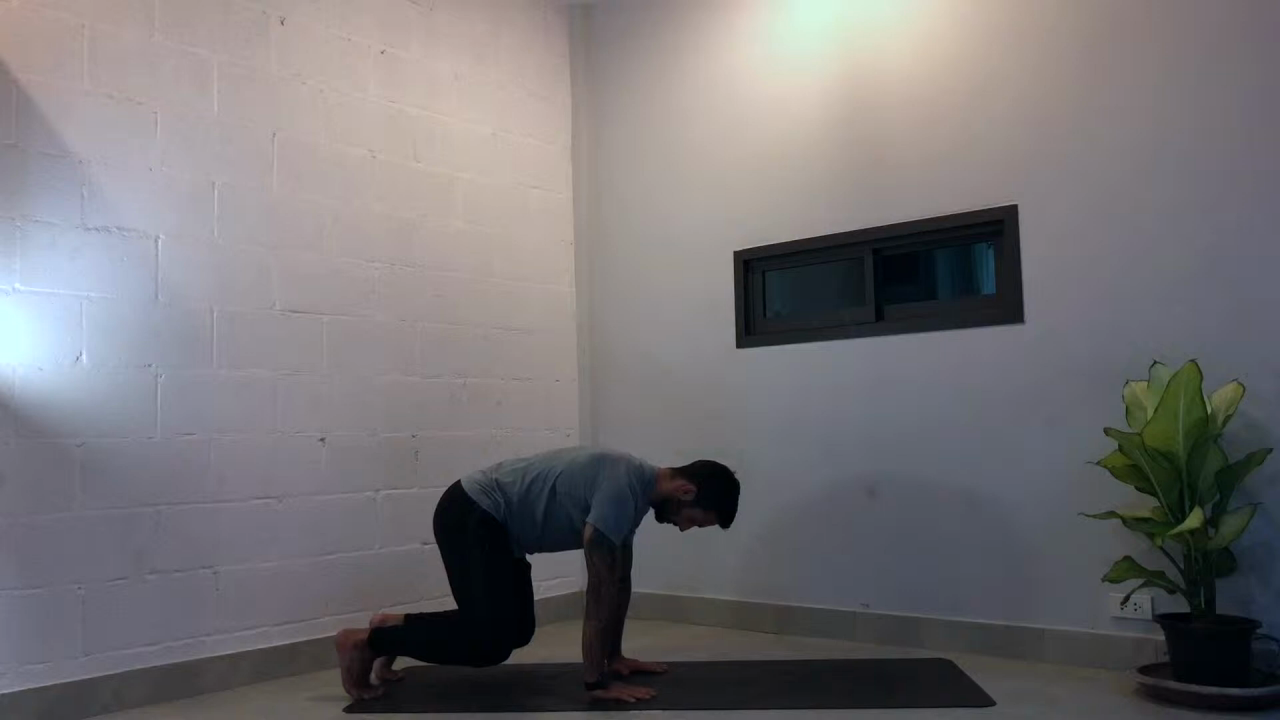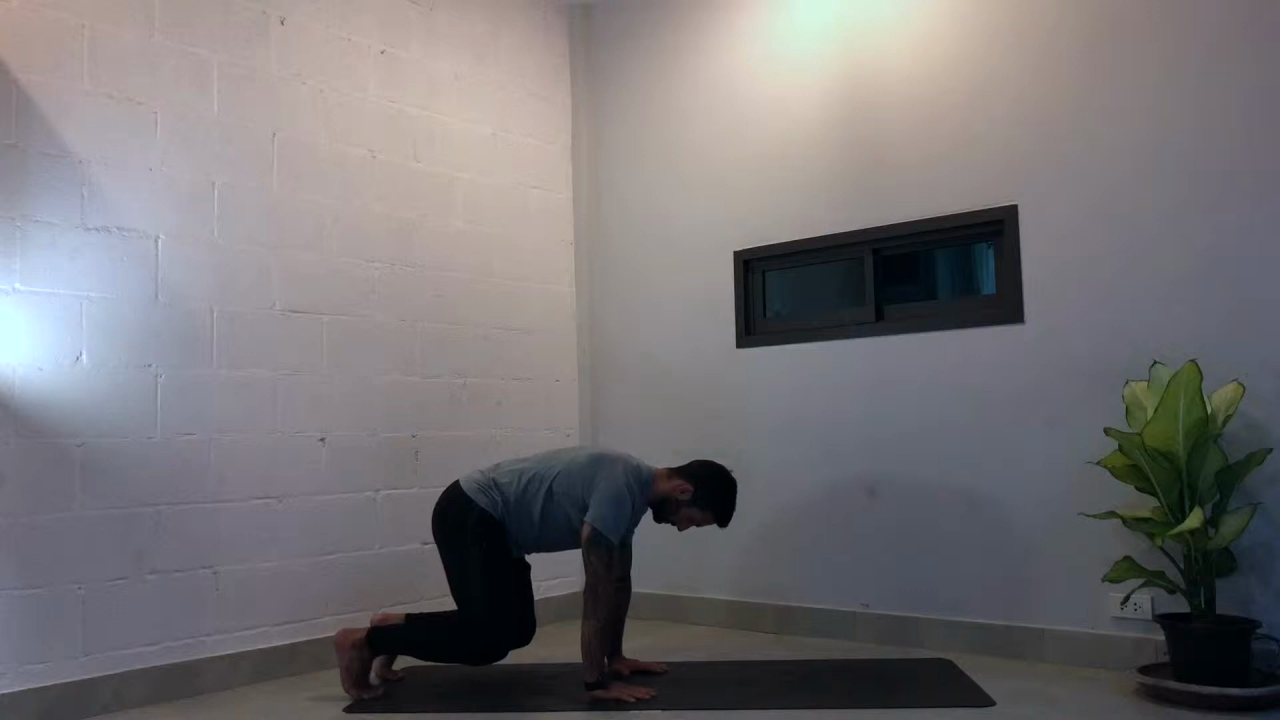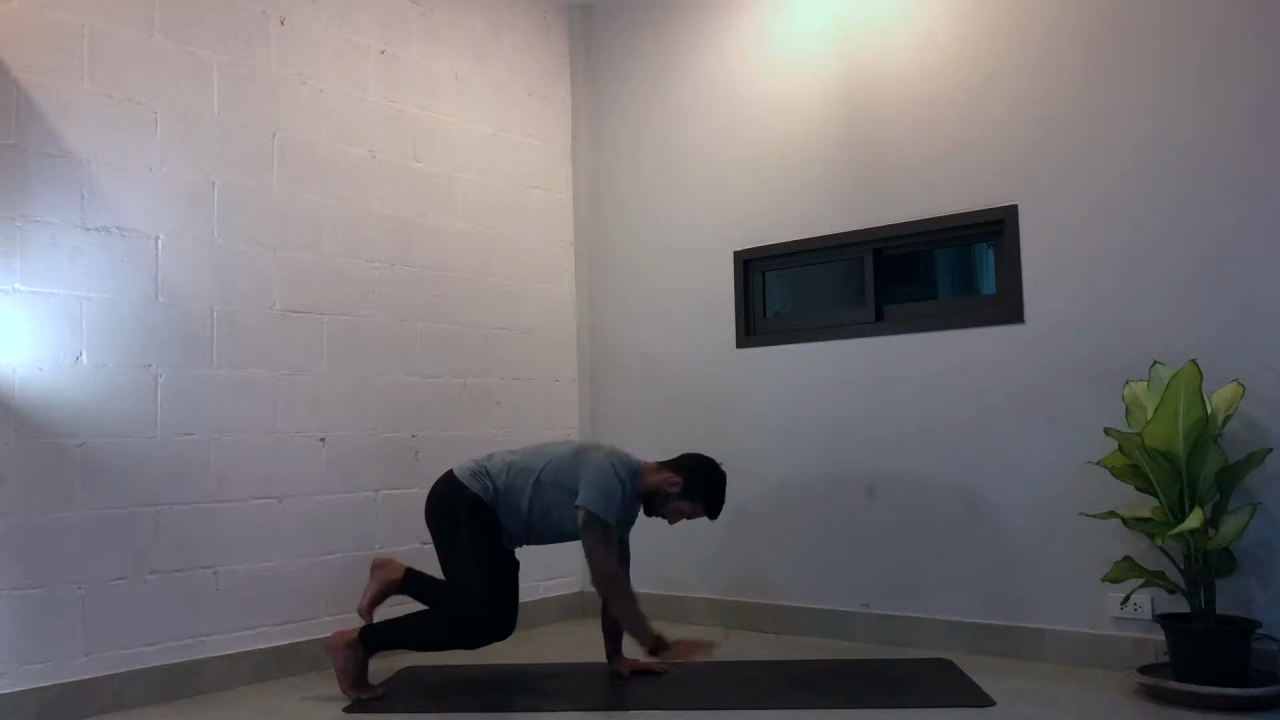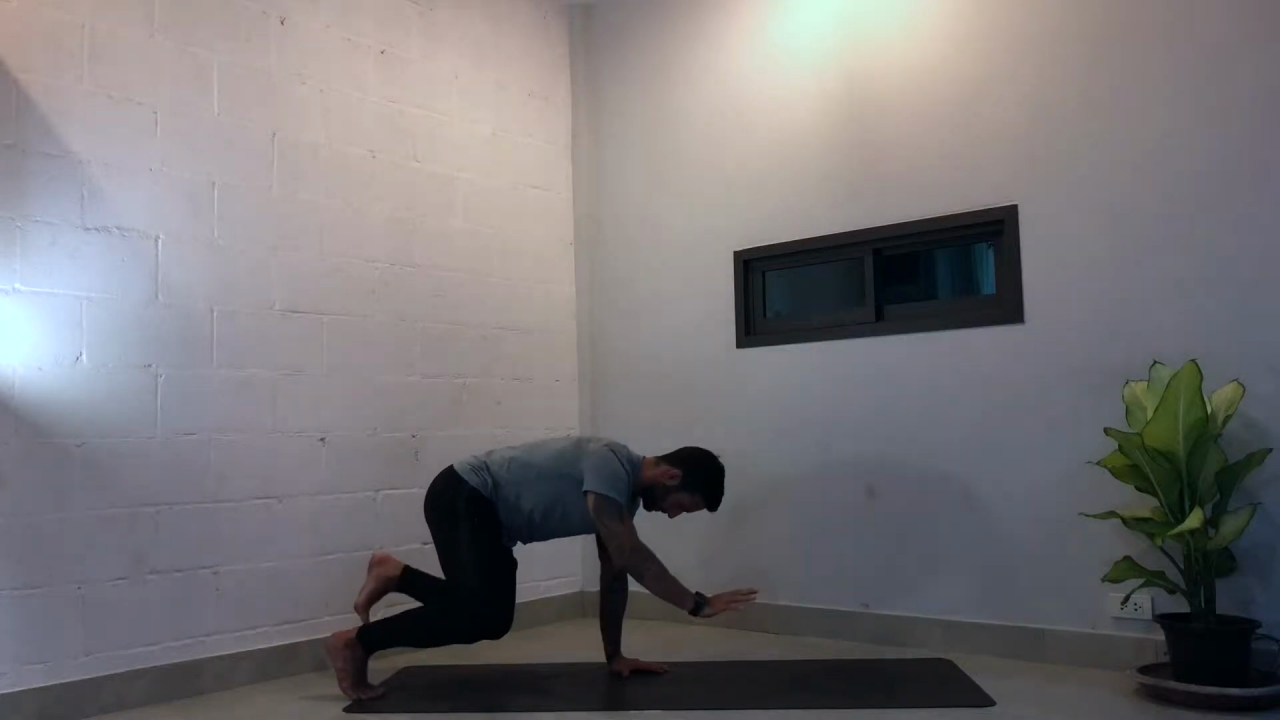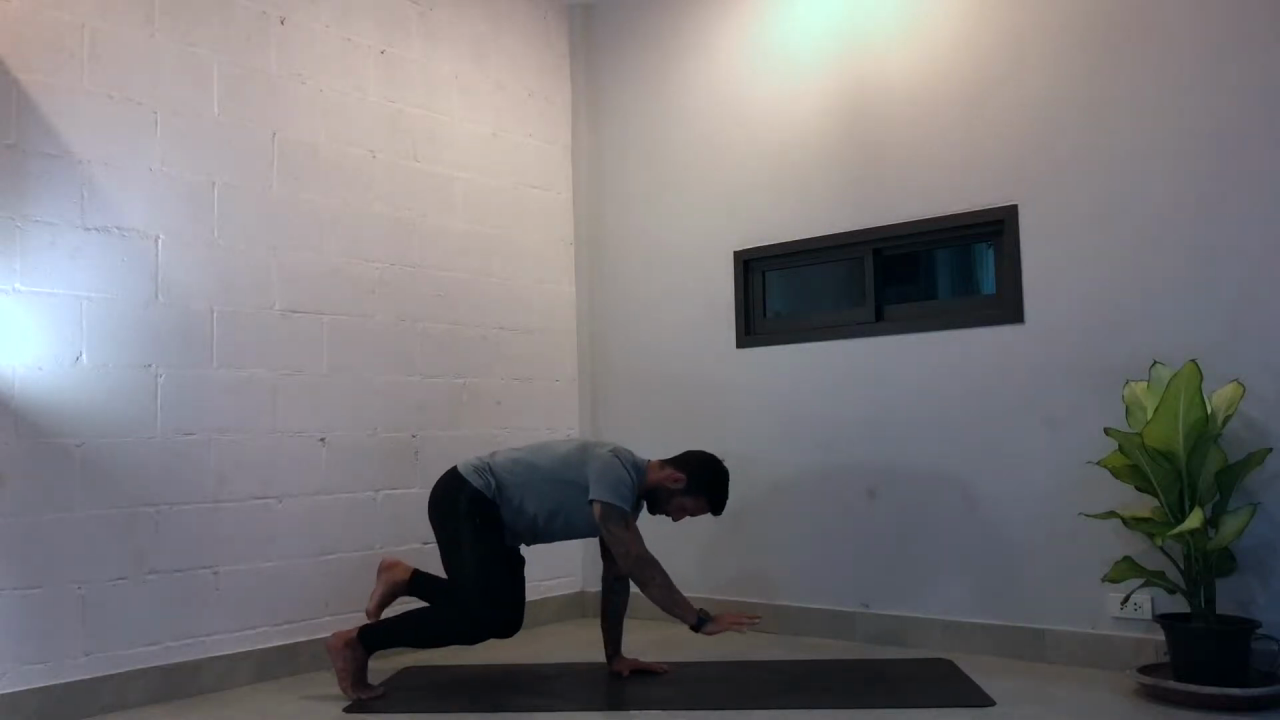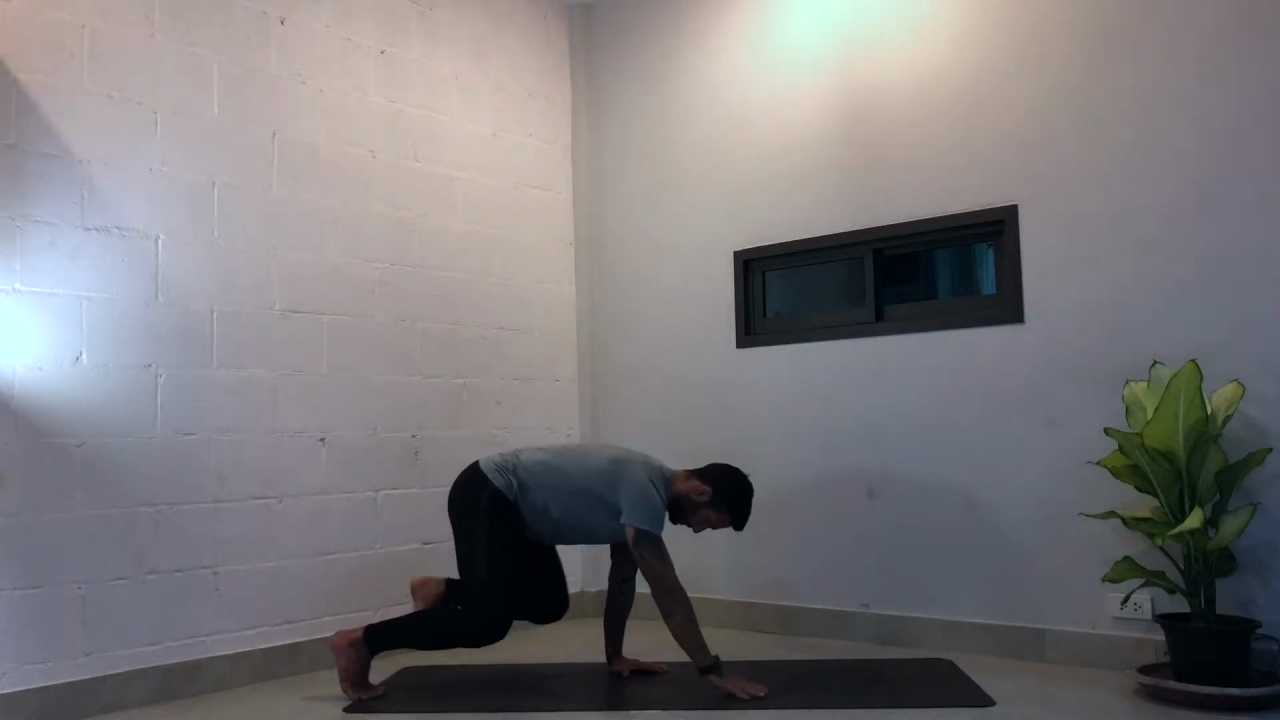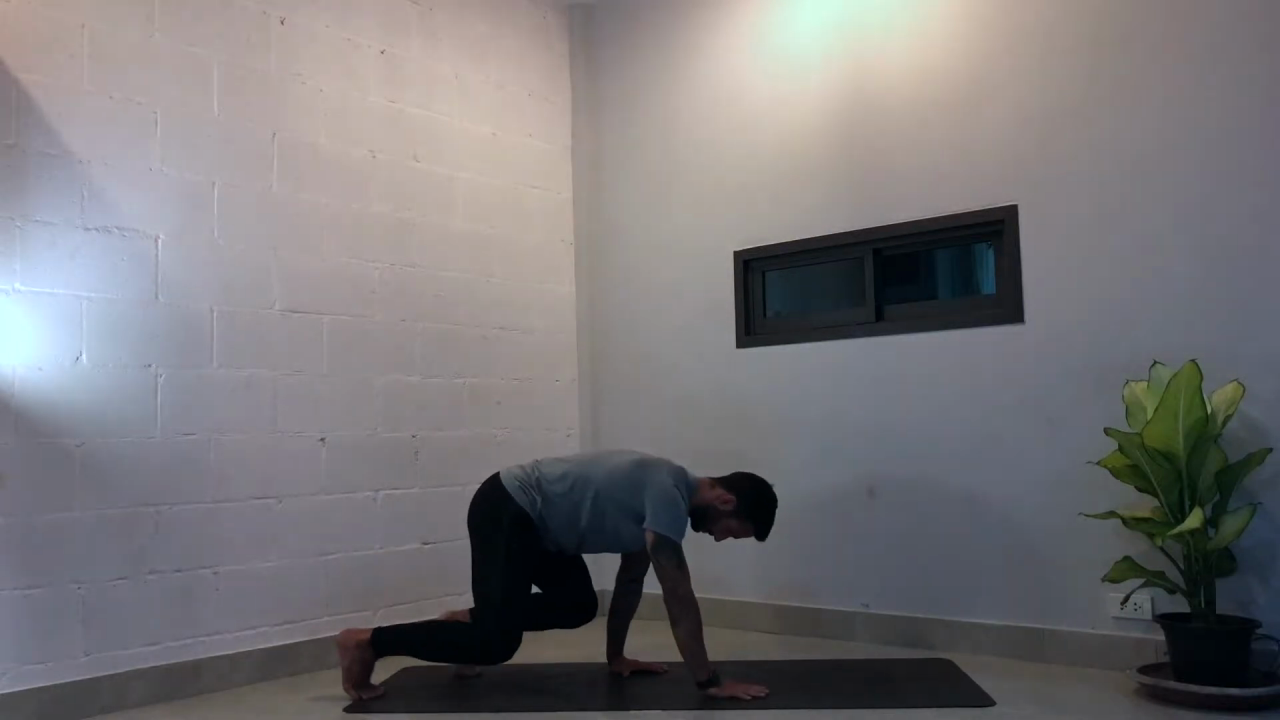
dt=0.4s
person 1, frame 1
left shoulder: (635, 488)
right shoulder: (623, 487)
left elbow: (620, 580)
right elbow: (600, 589)
left wrist: (615, 656)
right wrist: (596, 680)
left hip: (495, 523)
right hip: (471, 515)
left knee: (515, 631)
right knee: (490, 642)
left ankle: (397, 626)
right ankle: (366, 642)
person 1, frame 2
left shoulder: (633, 490)
right shoulder: (620, 488)
left elbow: (620, 580)
right elbow: (599, 590)
left wrist: (615, 656)
right wrist: (596, 680)
left hip: (493, 524)
right hip: (469, 515)
left knee: (517, 632)
right knee: (490, 640)
left ankle: (397, 627)
right ankle: (364, 643)
person 1, frame 3
left shoulder: (627, 491)
right shoulder: (609, 476)
left elbow: (617, 574)
right elbow: (605, 577)
left wrist: (617, 656)
right wrist: (656, 646)
left hip: (489, 514)
right hip: (462, 501)
left knee: (497, 620)
right knee: (482, 622)
left ankle: (396, 577)
right ankle: (357, 643)
person 1, frame 4
left shoulder: (625, 489)
right shoulder: (609, 464)
left elbow: (614, 574)
right elbow: (631, 557)
left wrist: (614, 655)
right wrist: (697, 604)
left hip: (490, 514)
right hip: (462, 496)
left knee: (491, 619)
right knee: (482, 616)
left ankle: (394, 574)
right ankle: (355, 644)
person 1, frame 5
left shoulder: (627, 490)
right shoulder: (614, 471)
left elbow: (616, 576)
right elbow: (636, 564)
left wrist: (615, 655)
right wrist: (699, 620)
left hip: (495, 516)
right hip: (466, 498)
left knee: (504, 620)
right knee: (483, 617)
left ankle: (403, 578)
right ankle: (355, 643)
person 1, frame 6
left shoulder: (646, 489)
right shoulder: (645, 490)
left elbow: (623, 577)
right elbow: (667, 592)
left wrist: (614, 655)
right wrist: (712, 669)
left hip: (512, 508)
right hip: (485, 496)
left knee: (550, 604)
right knee: (488, 622)
left ankle: (440, 592)
right ankle: (359, 643)
person 1, frame 7
left shoulder: (666, 493)
right shoulder: (669, 495)
left elbow: (631, 578)
right elbow: (679, 598)
left wrist: (615, 655)
right wrist: (709, 681)
left hip: (531, 517)
right hip: (506, 510)
left knee: (579, 605)
right knee: (496, 644)
left ankle: (468, 621)
right ankle: (367, 643)
